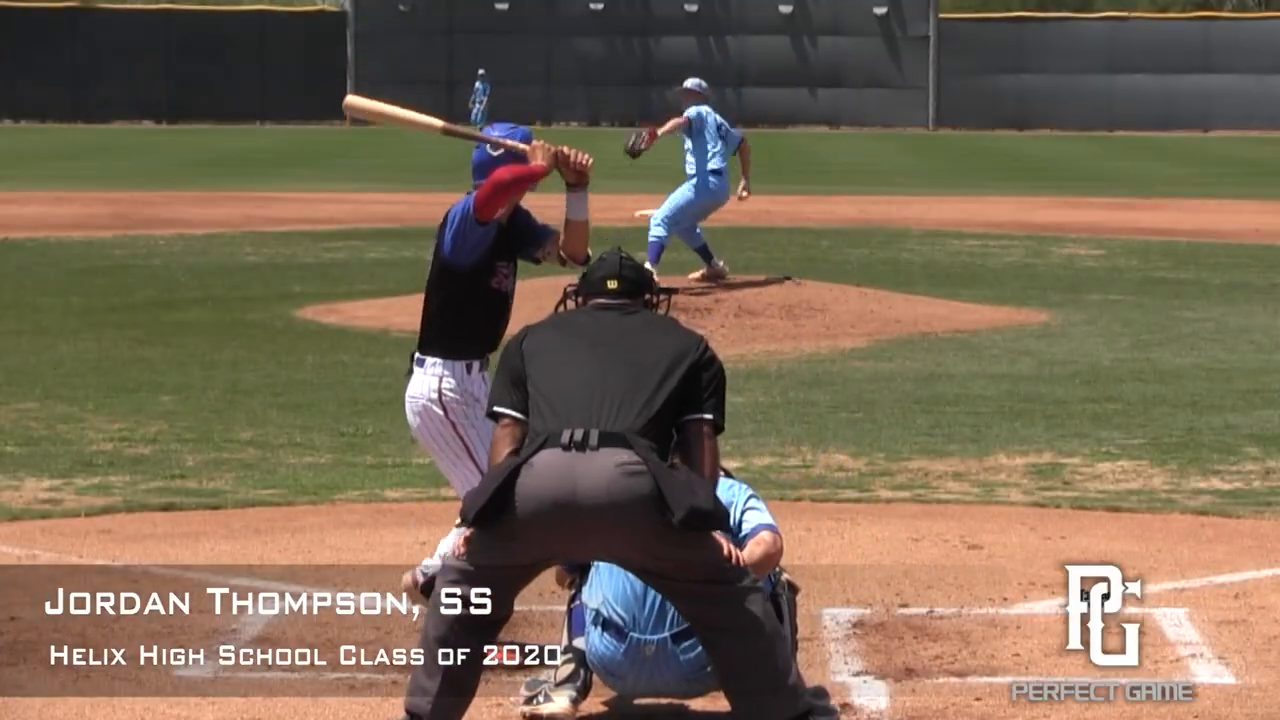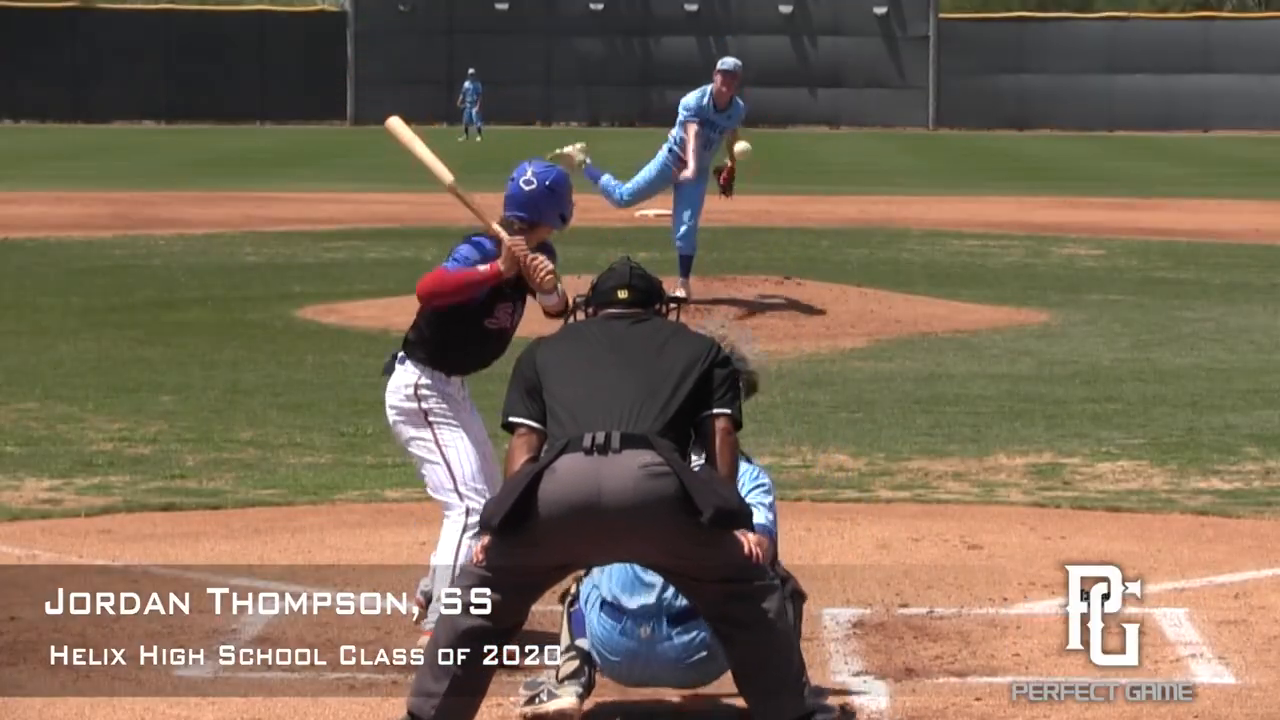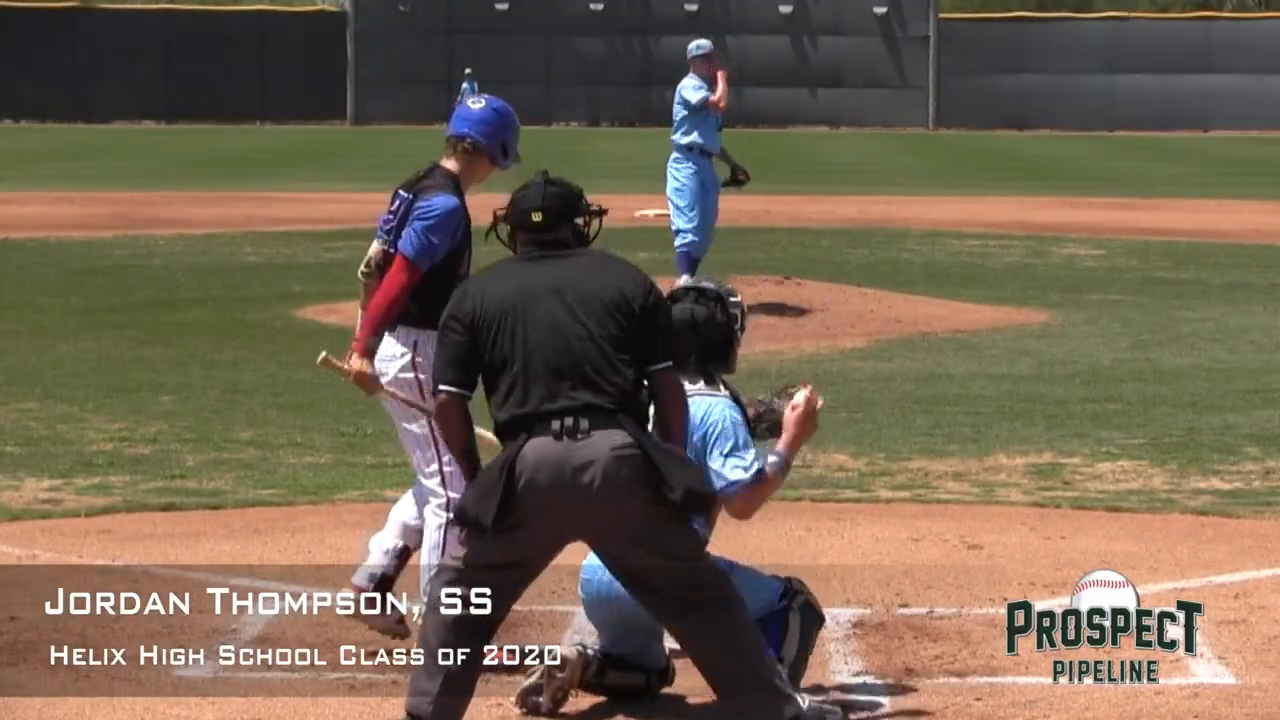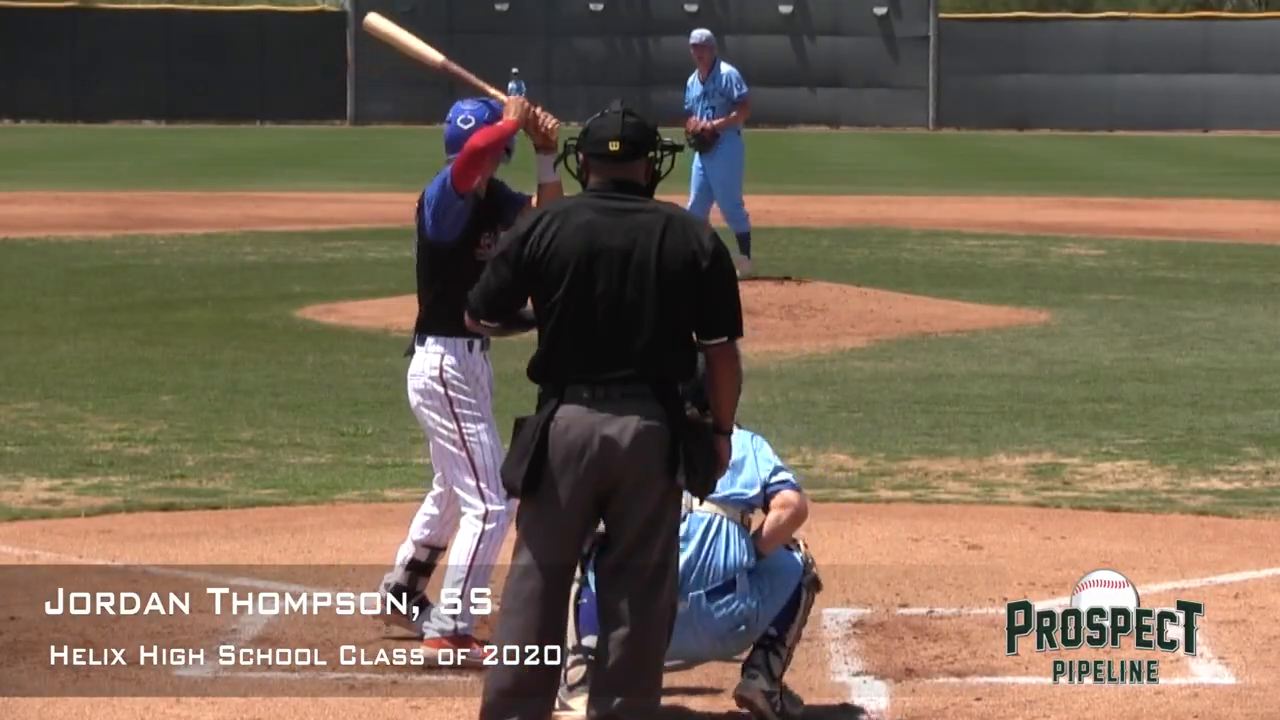
dt=0.7s
person 1, frame 1
left shoulder: (533, 337)
right shoulder: (687, 344)
left elbow: (508, 433)
right elbow: (701, 439)
left wrist: (488, 515)
right wrist: (706, 521)
left hip: (541, 481)
right hip: (633, 482)
left knee: (464, 589)
right knee: (729, 597)
person 1, frame 2
left shoulder: (545, 348)
right shoulder: (700, 347)
left elbow: (524, 442)
right elbow: (721, 433)
left wrist: (504, 521)
right wrist: (726, 517)
left hip: (563, 484)
right hip: (656, 483)
left knee: (482, 593)
right knee: (748, 592)
person 1, frame 3
left shoulder: (477, 292)
right shoulder: (627, 278)
left elbow: (447, 401)
right elbow: (668, 388)
left wrist: (475, 480)
right wrist: (673, 469)
left hip: (531, 464)
right hip: (620, 458)
left knee: (463, 589)
right knee: (697, 593)
person 1, frame 4
left shoulder: (541, 227)
right shoulder: (694, 237)
left elbow: (479, 319)
right elbow: (722, 352)
right wrist: (721, 431)
left hip: (564, 424)
right hip: (651, 428)
left knee: (537, 579)
right knee: (639, 589)
person 2, frame 1
left shoulder: (511, 220)
right shoulder: (466, 218)
left elbow: (572, 254)
right elbow: (498, 184)
left wrist: (576, 191)
right wrist: (540, 168)
left hip: (471, 381)
right hip: (441, 388)
left ankle: (432, 577)
person 2, frame 2
left shoulder: (533, 251)
right shoulder: (479, 250)
left elbow: (555, 305)
right elbow: (426, 291)
left wrist: (550, 283)
right wrist: (497, 270)
left hip: (451, 387)
right hip: (420, 389)
left knee: (484, 496)
right knee: (470, 503)
left ankle: (437, 591)
right ankle: (440, 629)
person 2, frame 3
left shoulder: (419, 187)
right shoulder: (445, 204)
left elbow: (372, 268)
right elbow: (397, 281)
left wrist: (367, 344)
right wrist: (363, 349)
left hip: (403, 350)
right hip: (414, 358)
left knee: (436, 484)
right knee: (450, 491)
left ankle: (371, 583)
person 2, frame 4
left shoulder: (490, 194)
right shoulder: (443, 193)
right elbow: (474, 151)
left wrist: (546, 152)
right wrist: (513, 120)
left hip: (465, 361)
right hip: (444, 366)
left knee: (452, 491)
right knee: (488, 505)
left ankle: (400, 594)
right ankle: (447, 632)
person 3, frame 1
right shoulder: (734, 491)
left elbow: (565, 576)
right elbow: (770, 546)
left hip: (614, 664)
right hip: (703, 665)
left knee: (588, 583)
right knee: (777, 583)
left ankle: (568, 690)
person 3, frame 2
right shoulder: (745, 474)
right elbow: (758, 552)
left hip: (614, 655)
right hip: (693, 659)
left knee: (584, 587)
right knee: (778, 586)
left ankle: (569, 685)
person 3, frame 3
right shoulder: (716, 409)
right elbow: (743, 503)
right wrist: (789, 443)
left hip: (598, 576)
left knee: (644, 671)
right knee: (794, 603)
left ankle: (580, 665)
person 3, frame 4
right shoulder: (744, 442)
right elbow: (791, 508)
right wrist: (749, 557)
right hip: (723, 624)
left knee: (593, 562)
right knee: (795, 563)
left ankle: (581, 687)
right ankle: (762, 682)
person 4, frame 1
left shoulder: (696, 112)
right shoulder: (720, 121)
left elbow: (681, 121)
right elbow: (744, 147)
left wrist: (656, 134)
right wrist: (745, 181)
left hip: (705, 184)
right hip: (720, 186)
left knee: (661, 220)
right knee: (684, 226)
left ankle: (649, 272)
right ankle: (714, 266)
person 4, frame 2
left shoulder: (739, 109)
right shoulder: (695, 100)
right elbow: (692, 134)
left wrist: (731, 162)
right wrist: (690, 167)
left hip: (699, 170)
right hip: (673, 161)
left knee: (687, 227)
right knee: (623, 197)
left ankle: (684, 283)
right ankle: (581, 160)
person 4, frame 3
left shoulder: (707, 90)
right shoulder: (689, 86)
right elbow: (721, 104)
left wrist: (732, 162)
right wrist: (722, 75)
left hip: (706, 164)
right hip: (686, 163)
left knee: (705, 229)
right knee: (688, 226)
left ankle: (689, 279)
right ankle: (685, 282)
person 4, frame 4
left shoulder: (728, 74)
right shoulder: (692, 81)
left elbow: (745, 109)
left wrist: (714, 124)
right wrist: (694, 125)
left hip: (726, 145)
right hip: (703, 147)
left knee: (730, 204)
right knee: (696, 207)
left ankle: (745, 260)
